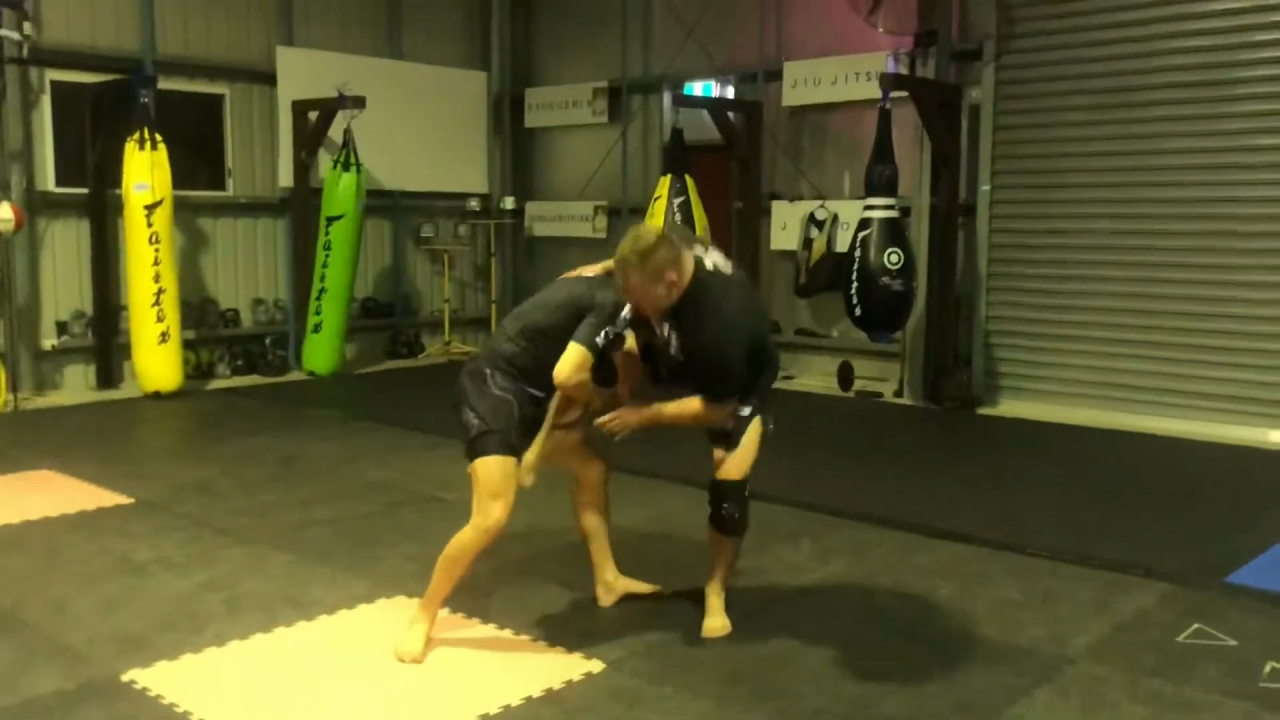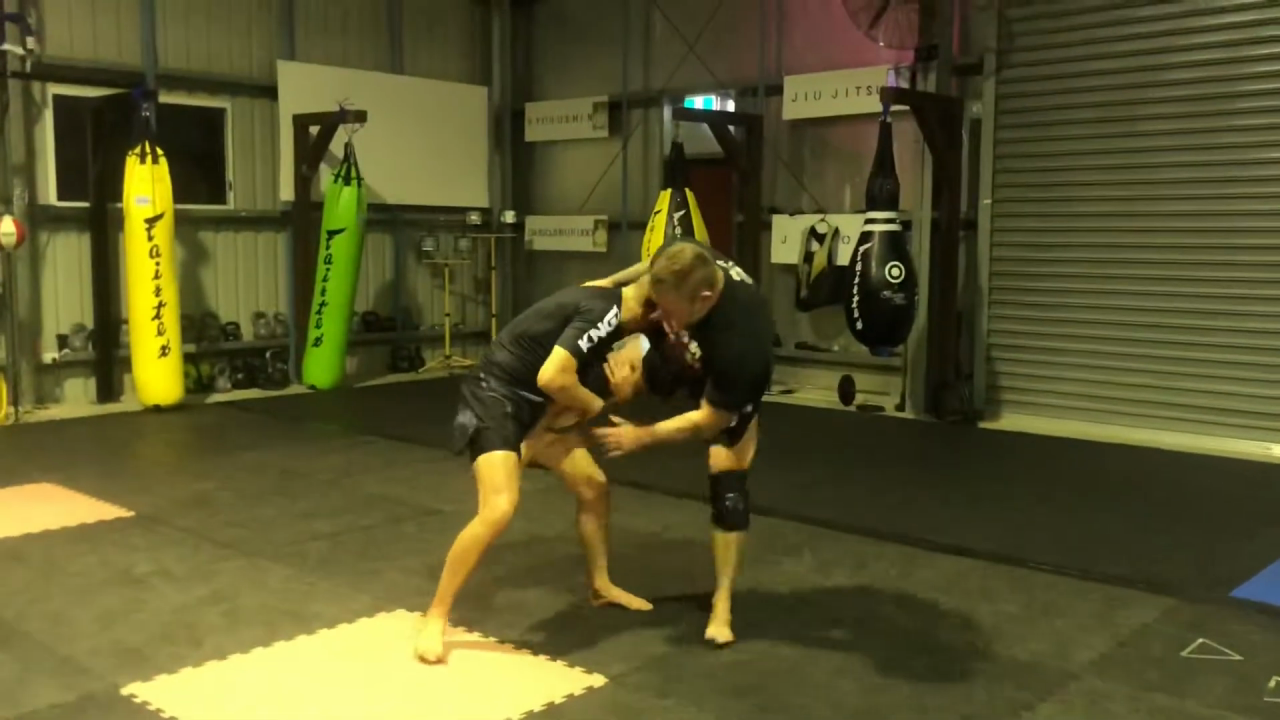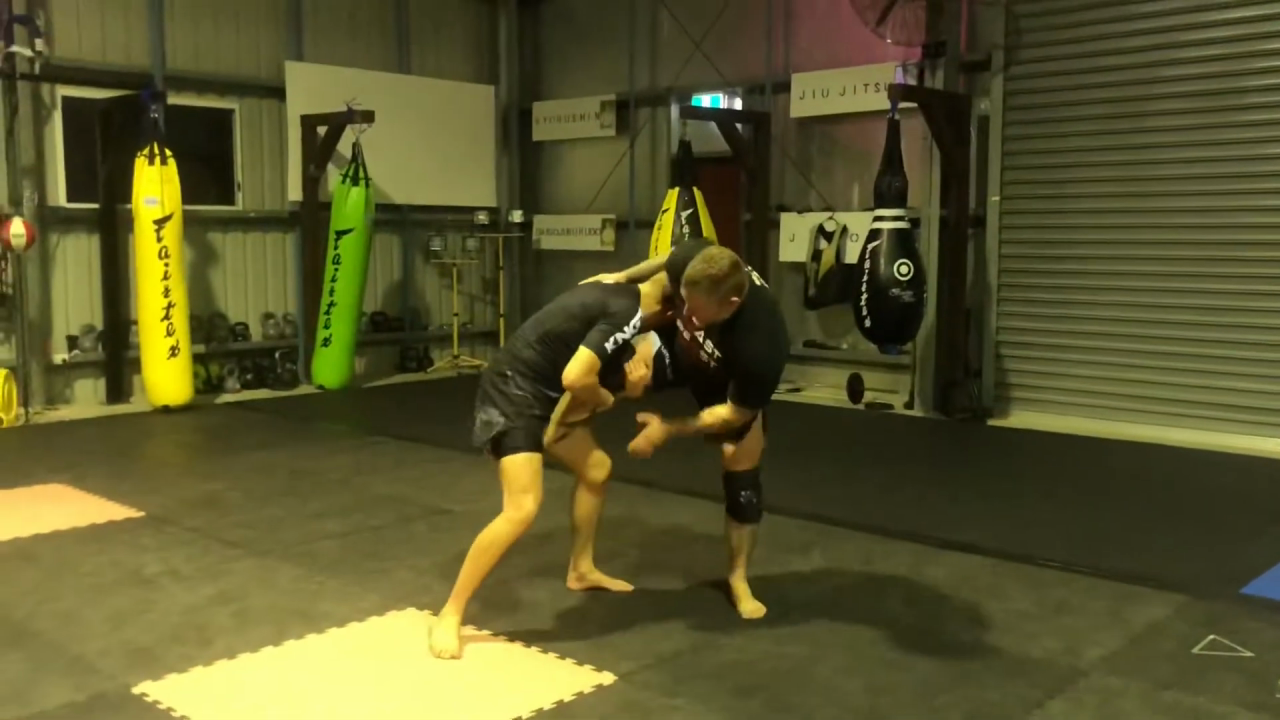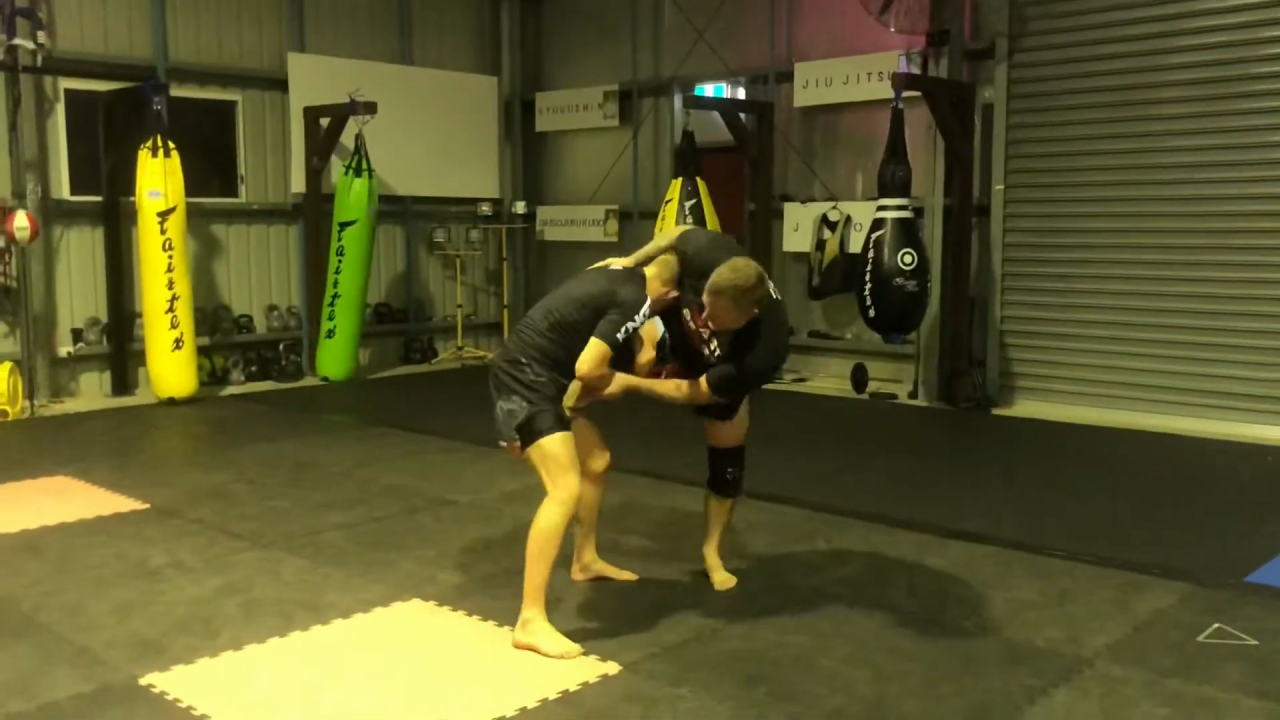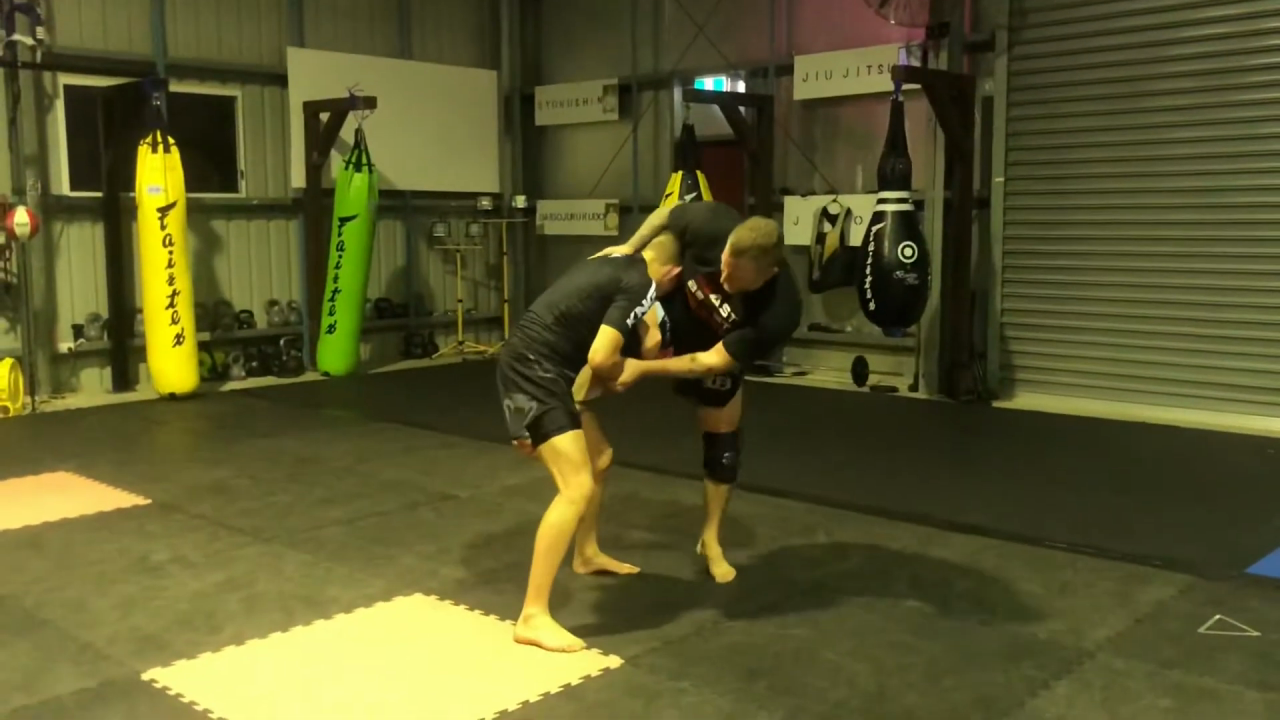
dt=0.3s
person 1, frame 1
left shoulder: (604, 287)
right shoulder: (615, 303)
right elbow: (568, 376)
right wrist: (597, 399)
left hip: (529, 389)
right hip: (497, 387)
left knee: (591, 471)
right knee: (491, 518)
left ankle: (608, 581)
right ankle: (422, 619)
person 1, frame 2
left shoulder: (600, 298)
right shoulder: (604, 312)
right elbow: (552, 377)
right wrist: (594, 406)
left hip: (530, 400)
right hip: (494, 394)
left knee: (591, 486)
right knee: (497, 509)
left ankle: (600, 585)
right ankle: (436, 618)
person 1, frame 3
left shoulder: (617, 294)
right shoulder: (627, 313)
right elbow: (575, 378)
right wrist: (606, 400)
left hip: (541, 392)
right hip: (514, 392)
left knee: (597, 469)
right knee: (522, 509)
left ankle: (581, 570)
right ankle: (450, 615)
person 1, frame 4
left shoulder: (618, 273)
right shoulder: (635, 299)
right elbow: (588, 369)
right wrist: (610, 386)
left hip: (530, 372)
right hip: (526, 376)
left knee: (594, 462)
right knee: (566, 489)
left ankle: (586, 561)
right ankle: (530, 620)
person 1, frame 5
left shoulder: (616, 264)
right shoulder: (641, 285)
right elbow: (601, 358)
right wrist: (623, 375)
left hip: (533, 365)
right hip: (534, 372)
left knee: (598, 458)
right knee: (577, 488)
left ankle: (587, 554)
right ankle: (533, 617)
person 2, frame 1
left shoulder: (721, 324)
right shoulder: (673, 251)
left elbow: (715, 410)
left wrist: (646, 416)
right wrist: (604, 269)
left hip: (737, 386)
right hip: (681, 362)
left knee: (729, 486)
left ankle: (716, 593)
person 2, frame 2
left shoulder: (742, 341)
right shoulder: (680, 264)
left elbow: (711, 418)
left wrist: (643, 437)
right wrist: (614, 282)
left hip: (727, 393)
right hip: (674, 356)
left knee: (729, 484)
left ankle: (721, 600)
person 2, frame 3
left shoulder: (762, 345)
right shoulder: (693, 261)
left elbow: (734, 414)
left wrist: (668, 430)
right wrist: (624, 278)
left hip: (730, 389)
right hip: (678, 351)
left knee: (742, 478)
left ankle: (739, 578)
person 2, frame 4
left shoulder: (763, 354)
right shoulder: (710, 255)
left elbow: (695, 392)
right elbow: (679, 233)
left wrist: (629, 383)
right wrist: (632, 261)
left hip: (718, 374)
right hip: (674, 328)
left knee: (728, 458)
left ankle: (711, 553)
person 2, frame 5
left shoulder: (780, 312)
right shoulder: (712, 225)
left elbow: (711, 362)
right elbow: (667, 214)
left wrist: (643, 368)
right wrist: (630, 248)
left hip: (718, 352)
right hip: (670, 310)
left knee: (723, 444)
left ankle: (710, 540)
